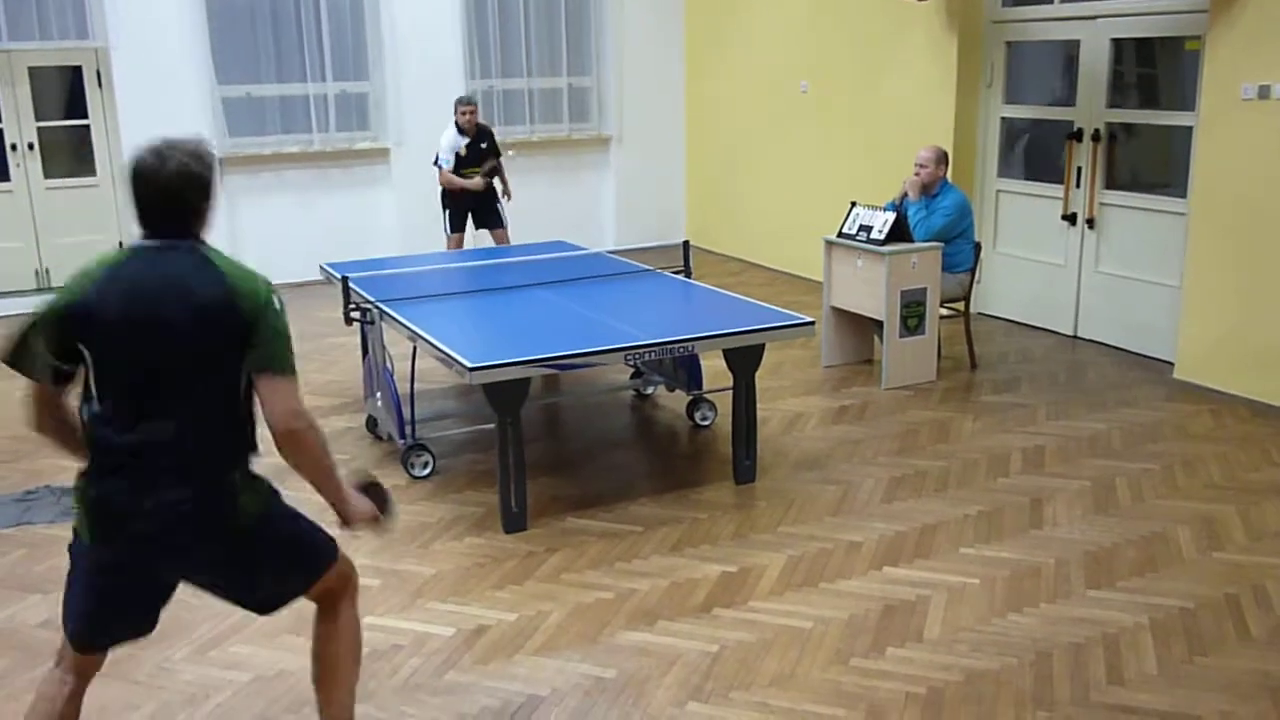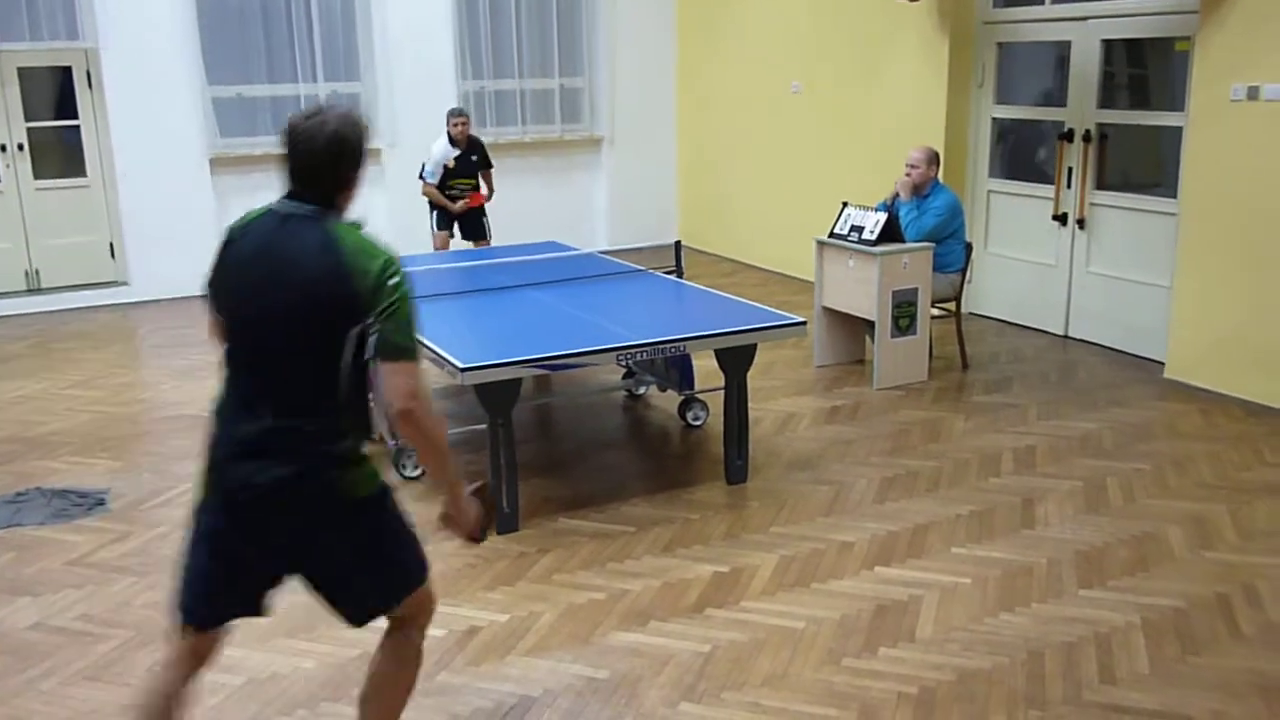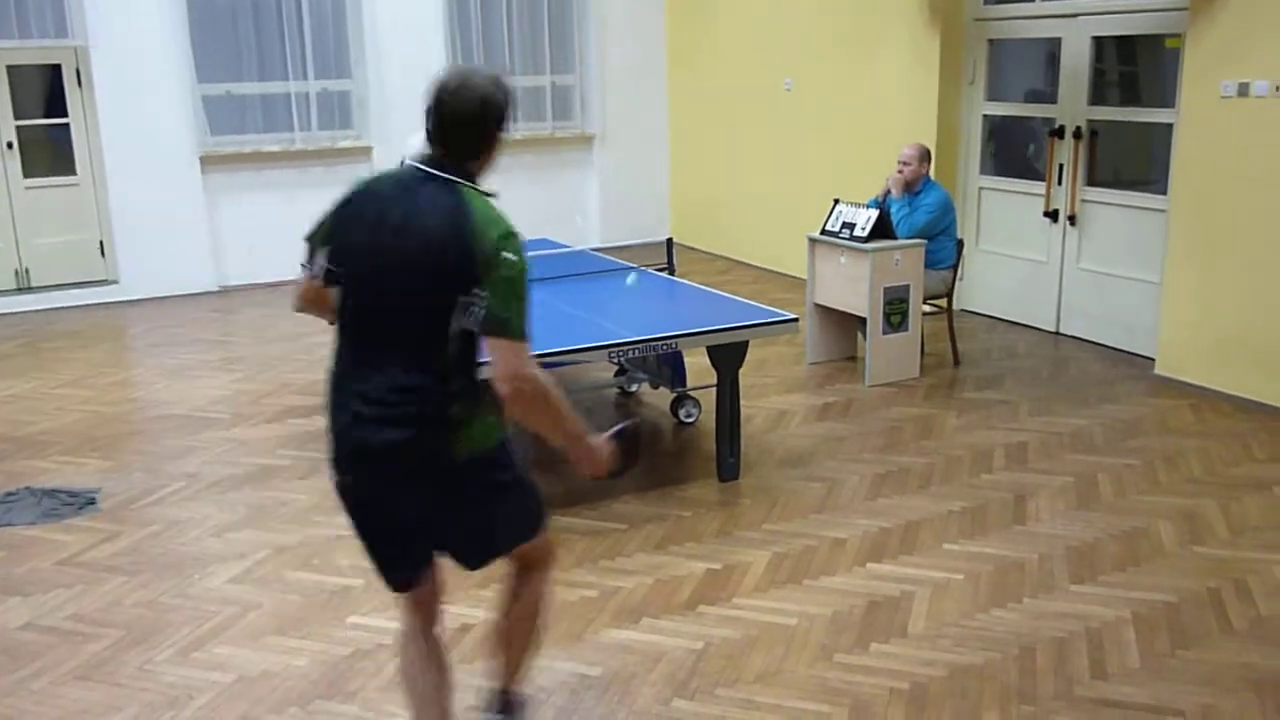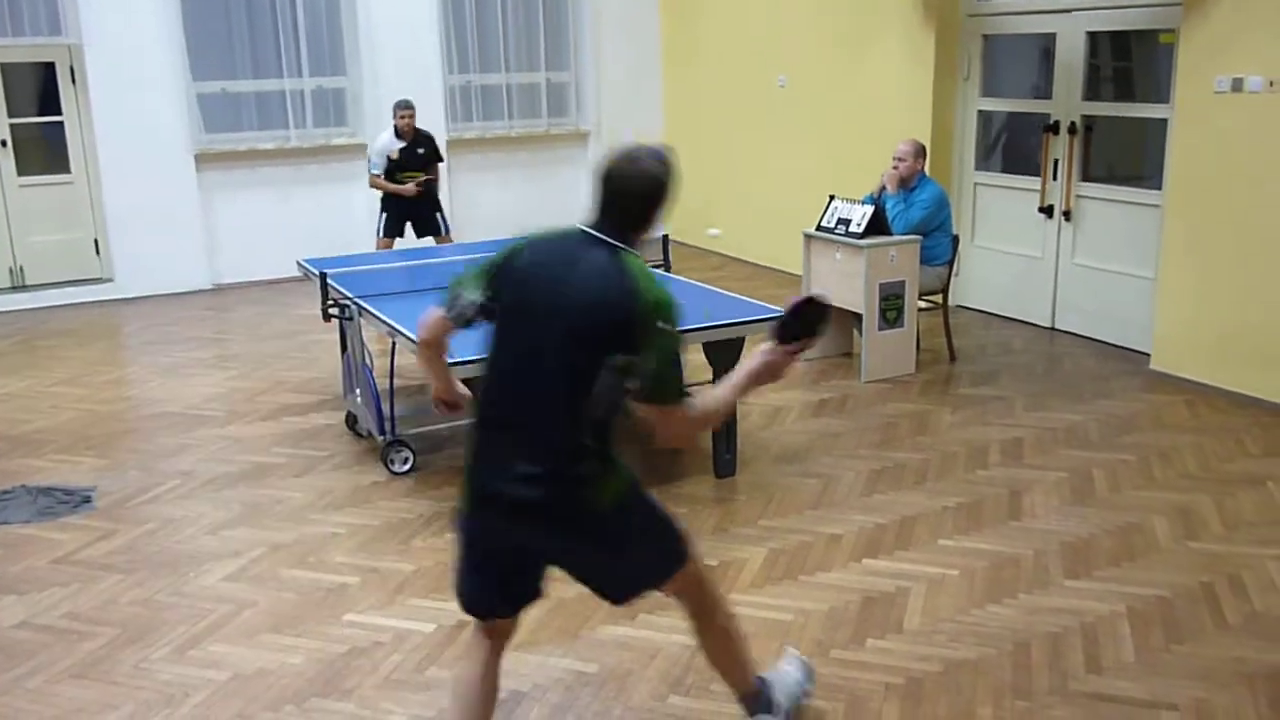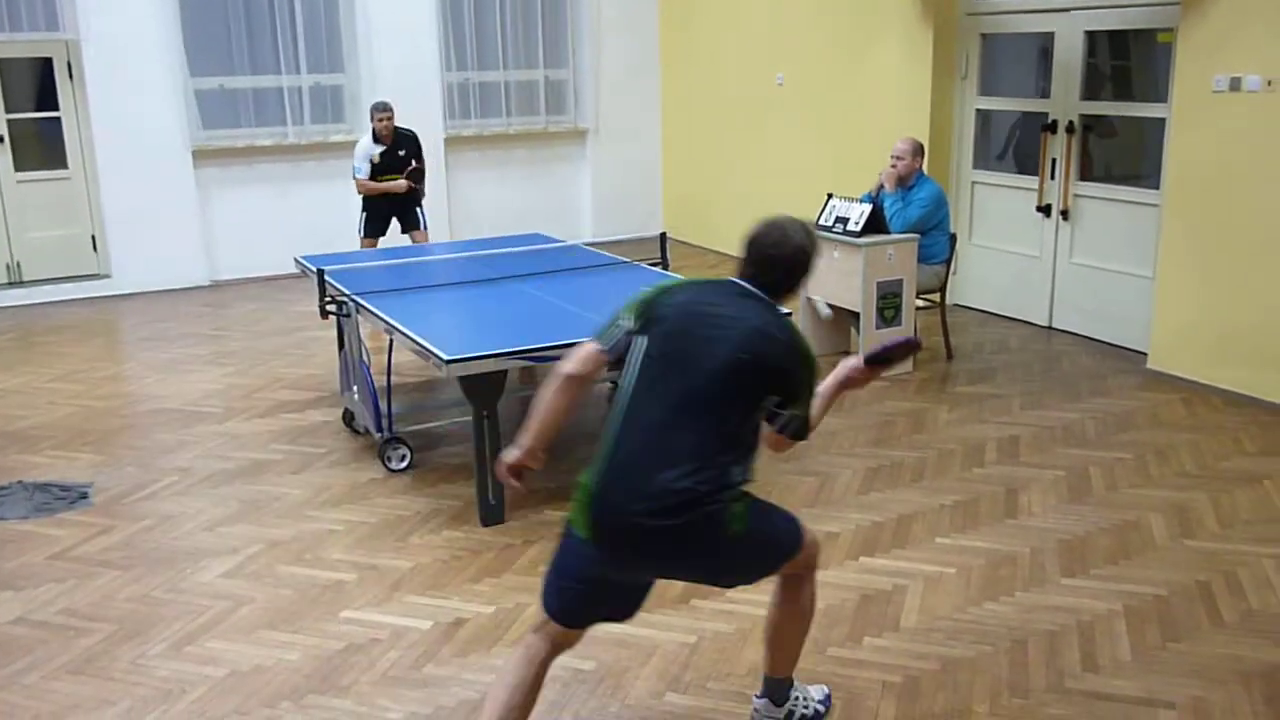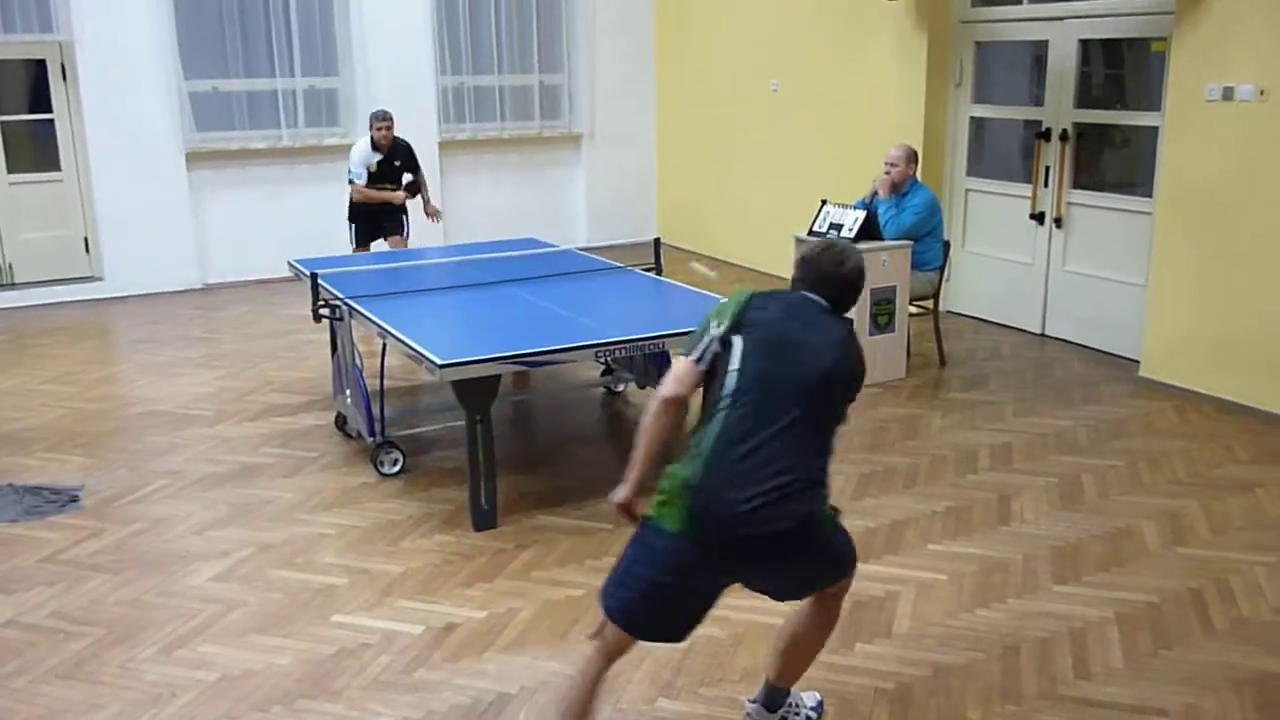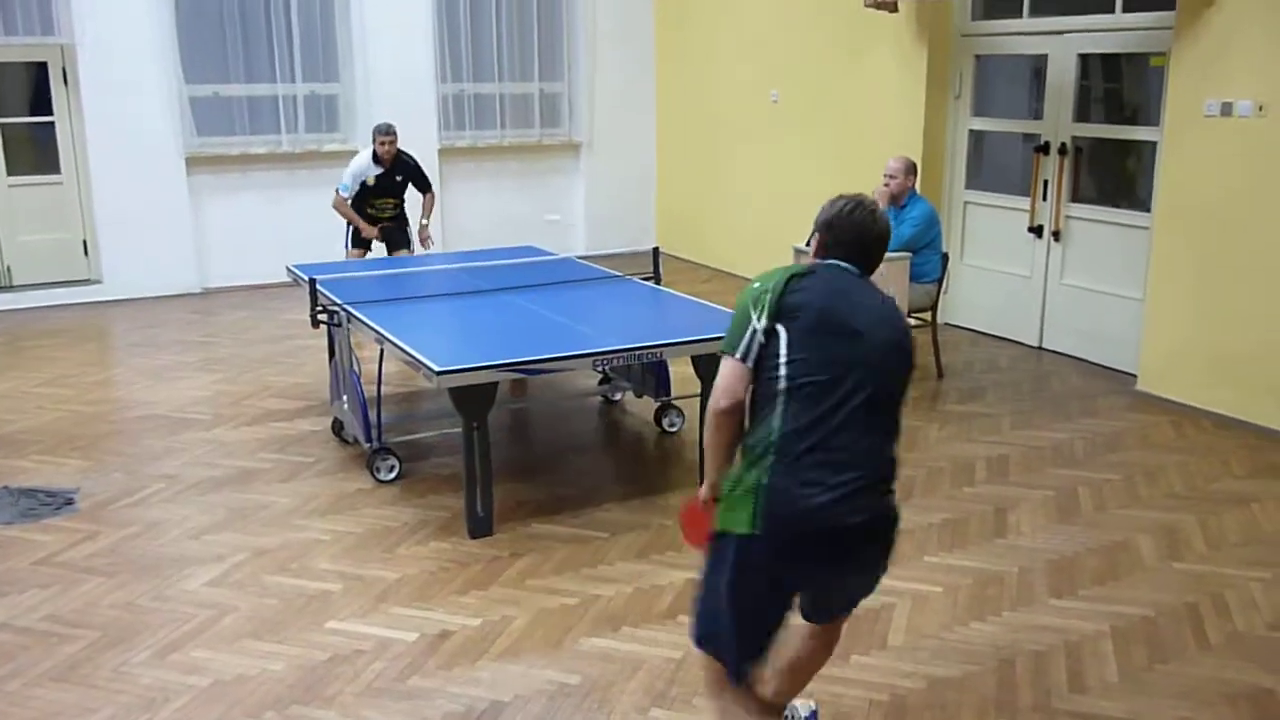
dt=0.2s
person 1, frame 1
left shoulder: (86, 292)
right shoulder: (248, 292)
left elbow: (45, 411)
right elbow: (288, 425)
right wrist: (343, 500)
left hip: (113, 515)
right hip: (221, 508)
left knee: (74, 664)
right knee: (339, 588)
person 1, frame 2
left shoulder: (239, 238)
right shoulder: (372, 265)
right elbow: (406, 405)
right wrist: (456, 497)
left hip: (235, 481)
right hip: (332, 486)
left knee: (189, 651)
right knee: (413, 613)
person 1, frame 3
left shoulder: (360, 200)
right shoulder: (490, 233)
left elbow: (314, 299)
right elbow: (515, 382)
right wrist: (585, 447)
left hip: (357, 444)
right hip: (445, 443)
left knee: (419, 613)
right knee: (534, 556)
person 1, frame 4
left shoulder: (522, 255)
right shoulder: (647, 299)
left elbow: (431, 332)
right elbow: (673, 428)
left wrist: (440, 384)
right wrist: (752, 371)
left hip: (490, 490)
right hip: (582, 494)
left knee: (488, 634)
right knee: (693, 585)
person 1, frame 5
left shoulder: (667, 297)
right shoulder: (787, 349)
left elbow: (574, 373)
right elbow: (783, 438)
left wrist: (524, 446)
right wrist: (837, 381)
left hip: (607, 512)
right hip: (697, 521)
left knee: (545, 638)
right knee: (802, 556)
person 1, frame 6
left shoulder: (746, 306)
right shoulder: (850, 355)
left elbow: (671, 395)
left wrist: (633, 482)
left hip: (700, 510)
right hip: (793, 527)
left knee: (606, 644)
right knee: (836, 578)
person 1, frame 7
left shoulder: (779, 286)
right shoulder: (894, 323)
left elbow: (726, 402)
left wrist: (713, 485)
left hip: (770, 509)
right hip: (862, 520)
right knee: (825, 614)
